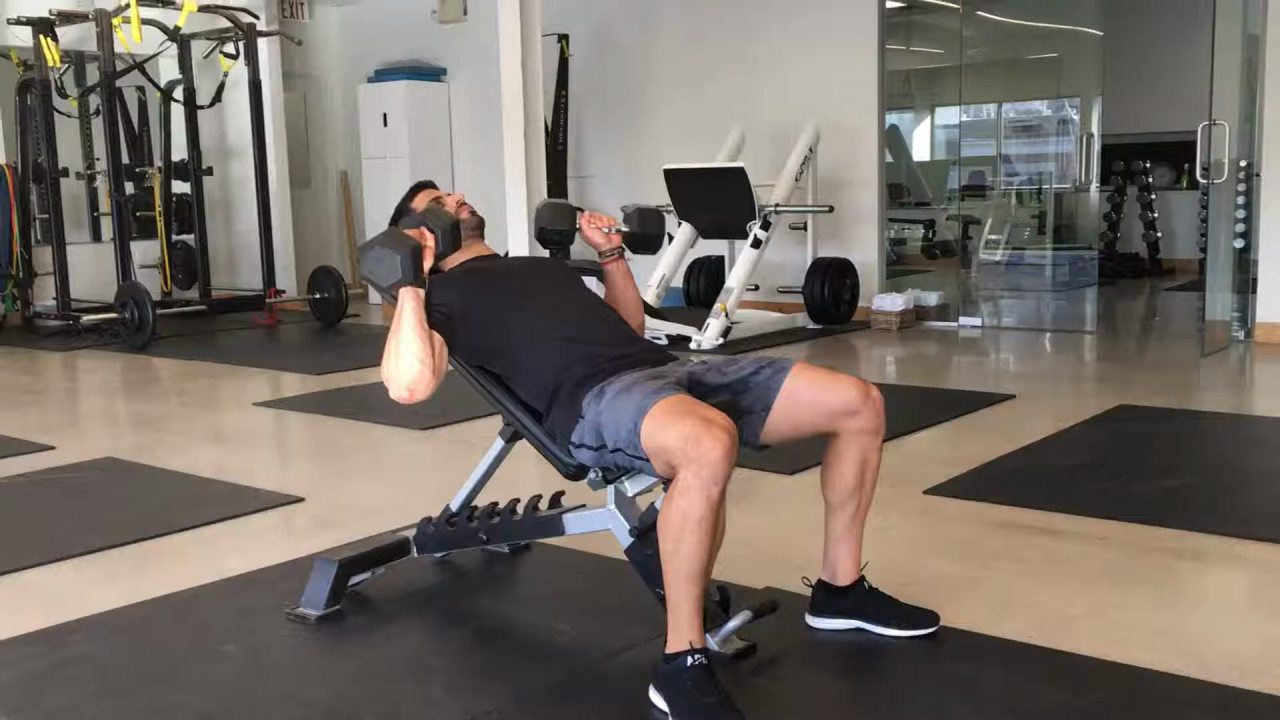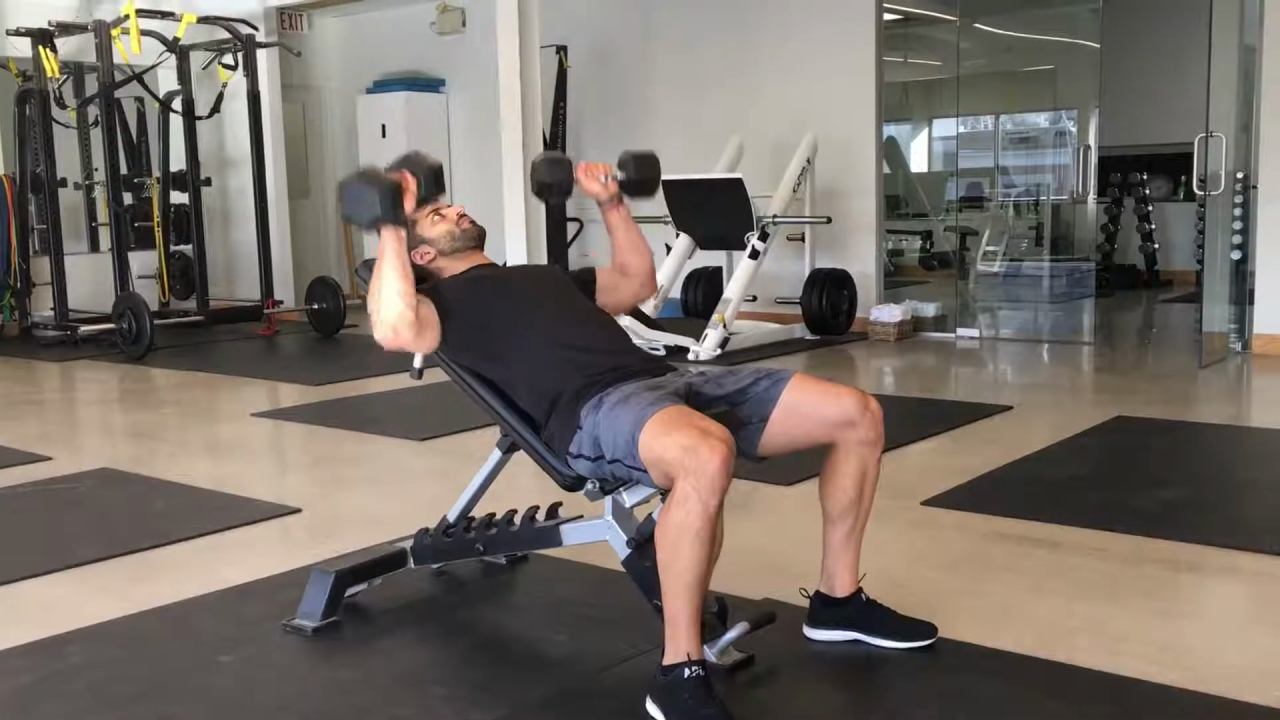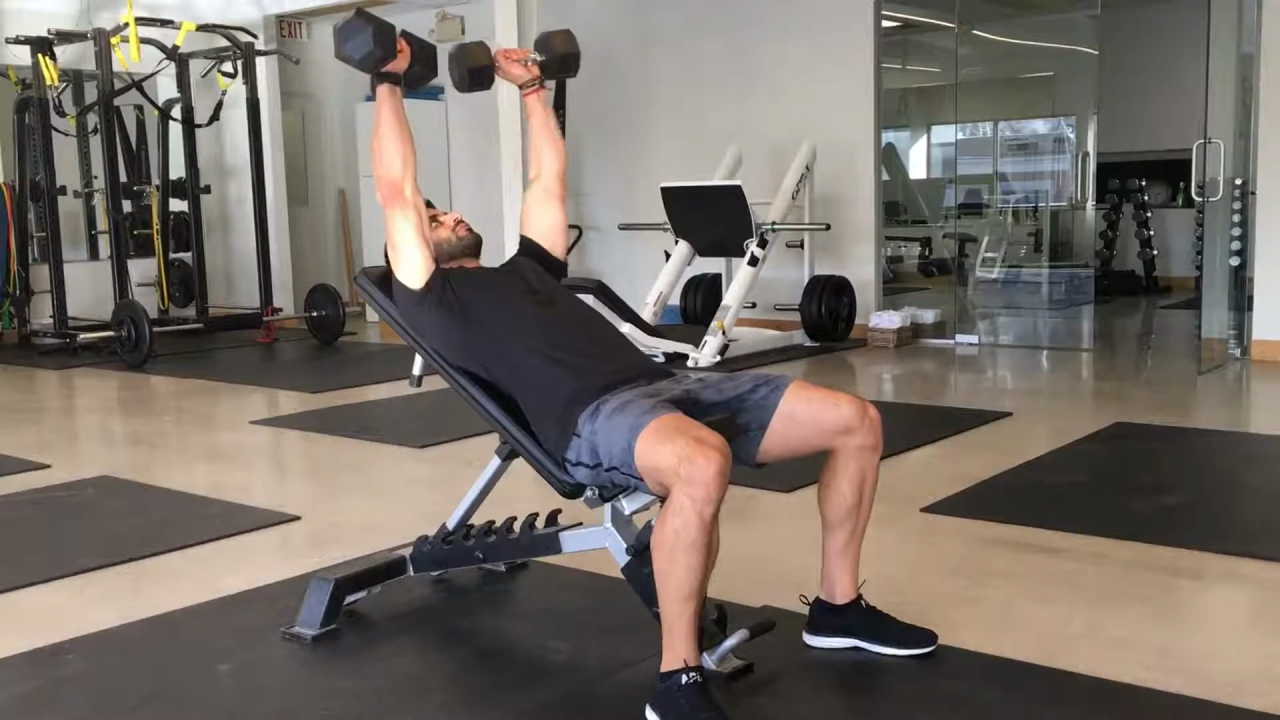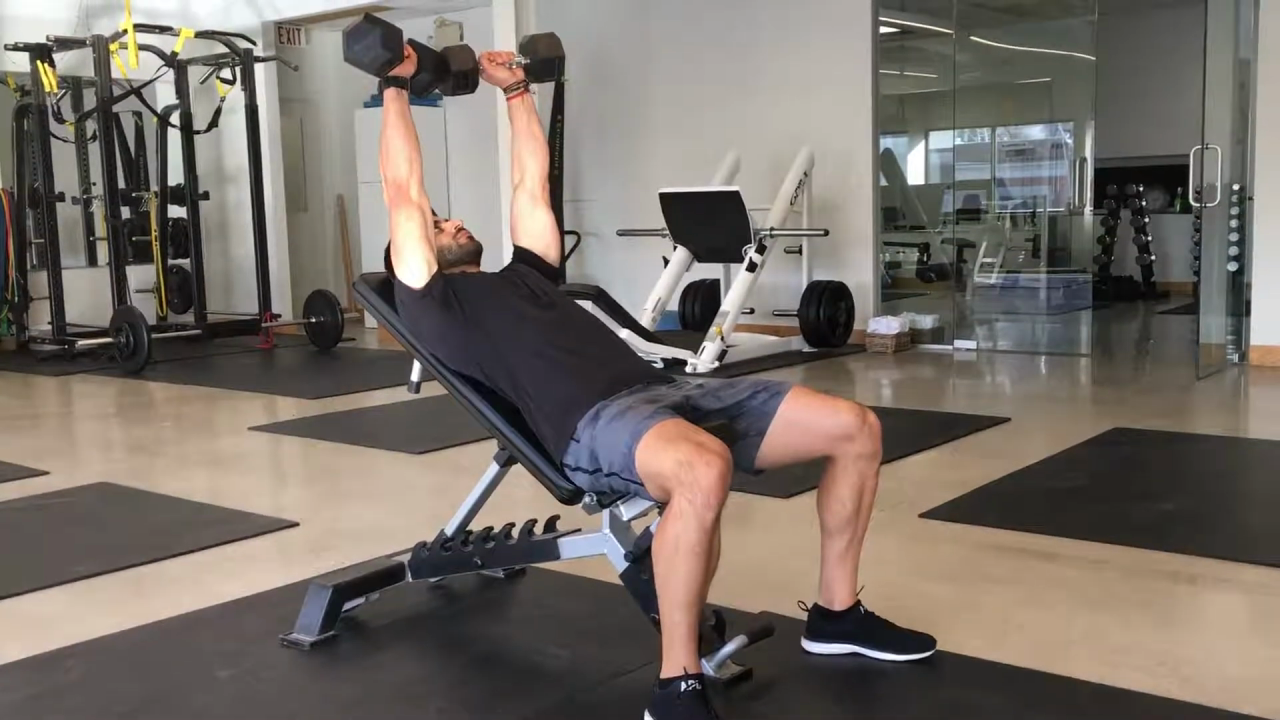
dt=0.5s
person 1, frame 1
left shoulder: (538, 262)
right shoulder: (444, 294)
right elbow: (407, 386)
left wrist: (611, 254)
right wrist: (410, 283)
left hip: (664, 368)
right hip: (595, 397)
left knee: (858, 402)
right knee: (708, 445)
left ankle: (841, 589)
right ankle: (682, 663)
person 1, frame 2
left shoulder: (538, 275)
right shoulder: (445, 298)
left elbow: (637, 284)
right elbow: (395, 332)
left wrist: (610, 205)
right wrist: (394, 223)
left hip: (664, 375)
right hip: (593, 409)
left knee: (858, 415)
right knee: (707, 456)
left ankle: (838, 600)
person 1, frame 3
left shoulder: (526, 267)
right shoulder: (435, 300)
left elbow: (549, 179)
right elbow: (396, 193)
left wrist: (530, 88)
right wrist: (388, 84)
left hip: (663, 384)
right hip: (591, 418)
left knee: (855, 421)
right knee: (704, 467)
left ankle: (838, 607)
person 1, frame 4
left shoulder: (524, 273)
right shoulder: (436, 304)
left elbow: (531, 181)
right elbow: (403, 194)
left wrist: (516, 90)
right wrist: (397, 86)
left hip: (661, 388)
right hip: (592, 423)
left knee: (855, 427)
right knee: (704, 470)
left ankle: (837, 612)
